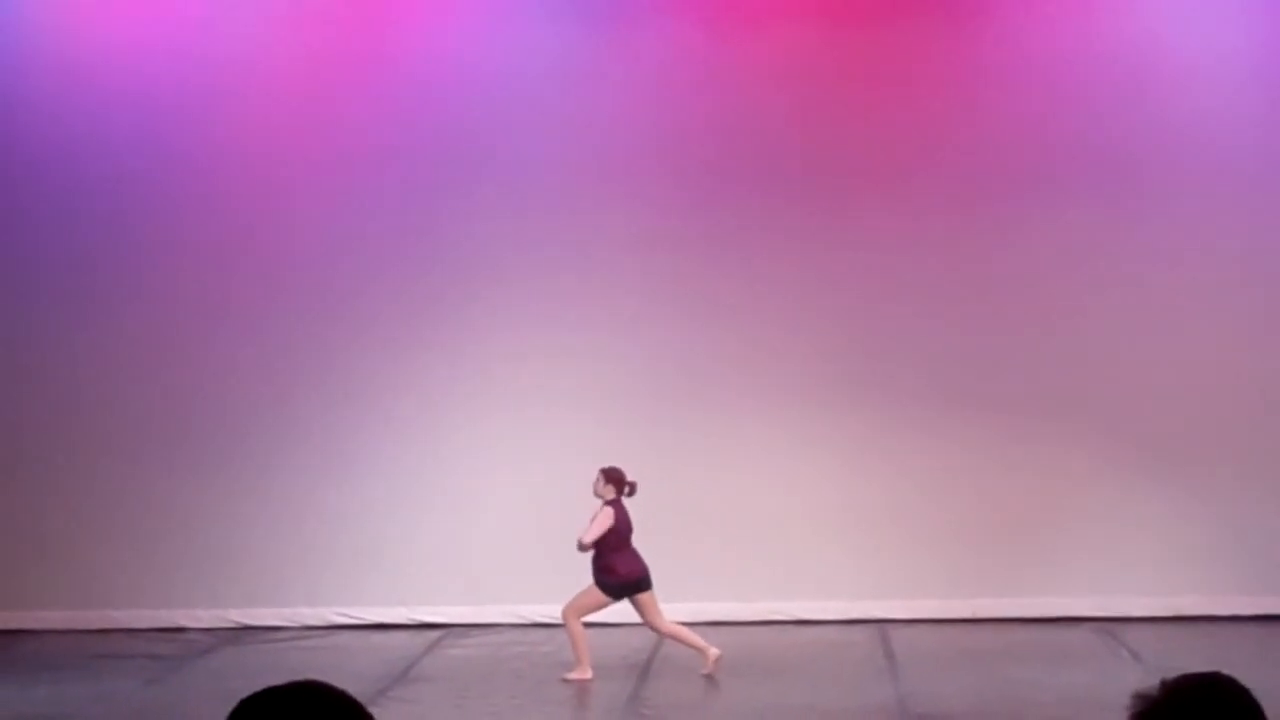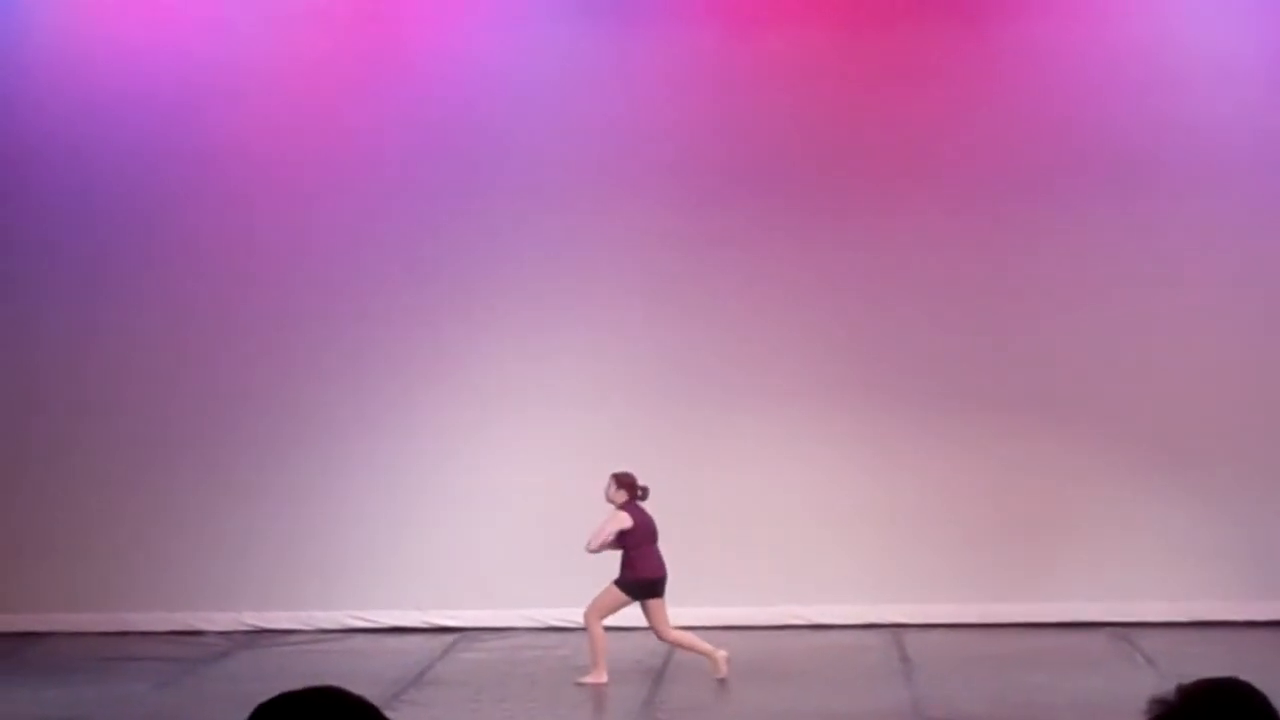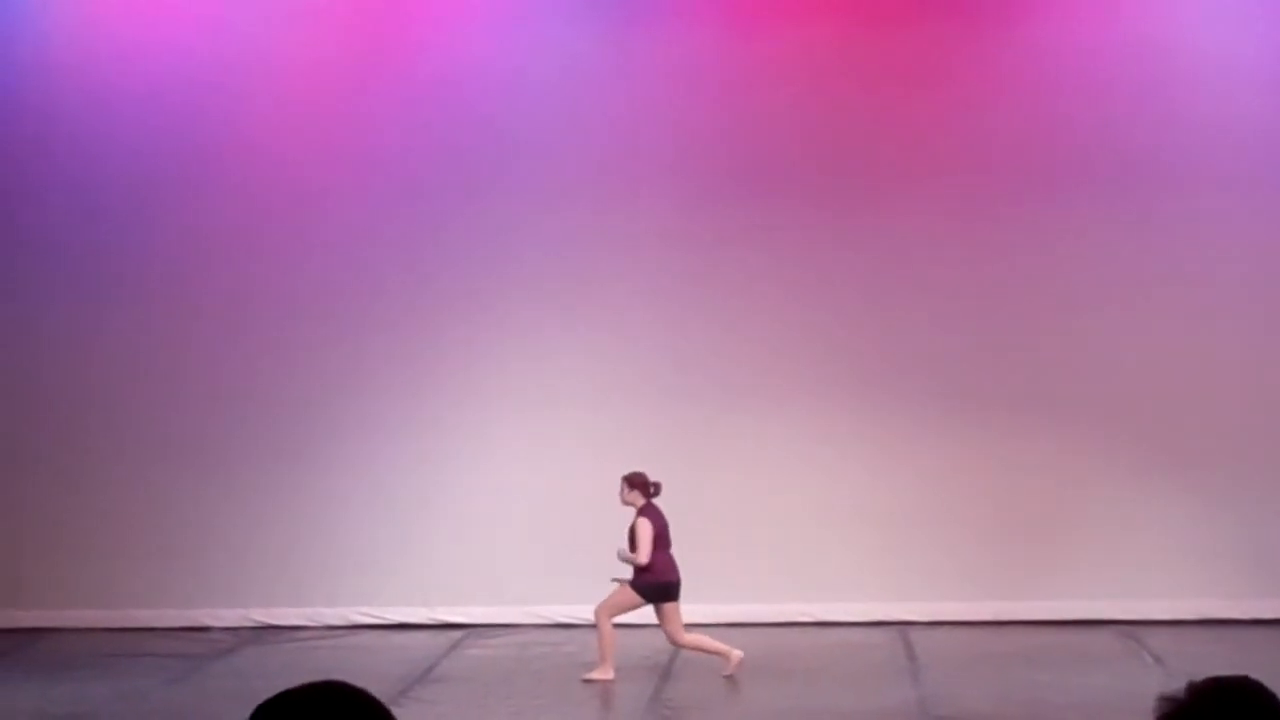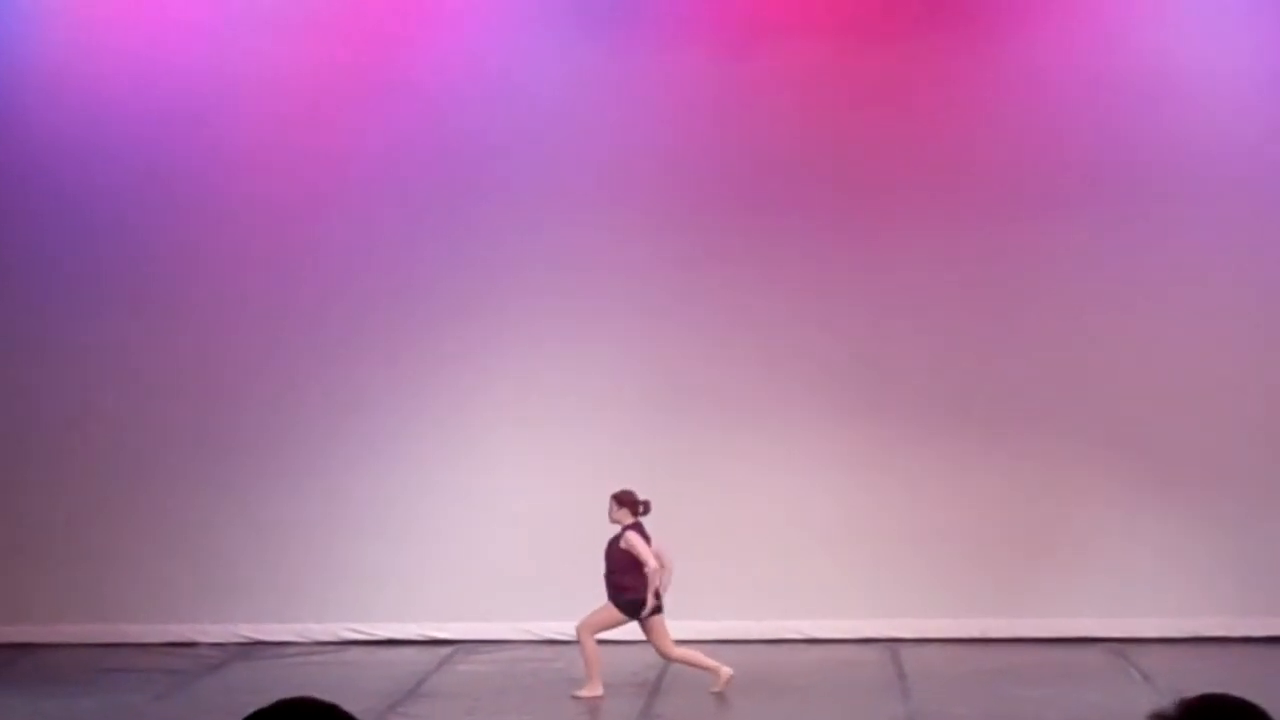
dt=0.3s
person 1, frame 1
left shoulder: (608, 510)
right shoulder: (617, 509)
left elbow: (586, 541)
left wrist: (584, 544)
right wrist: (587, 544)
left hip: (616, 579)
right hip: (637, 573)
left knee: (570, 613)
right knee: (658, 623)
left ankle: (583, 669)
right ankle: (708, 651)
person 1, frame 2
left shoulder: (621, 515)
right shoulder: (635, 511)
left elbow: (592, 546)
left wrist: (604, 543)
right wrist: (609, 542)
left hip: (638, 577)
right hip: (654, 575)
left knee: (592, 615)
right knee: (664, 631)
left ankle: (598, 673)
right ankle: (715, 655)
person 1, frame 3
left shoulder: (642, 519)
right shoulder: (652, 512)
left elbow: (642, 559)
left wrist: (624, 556)
right wrist: (633, 578)
left hip: (653, 581)
right hip: (667, 581)
left knee: (602, 612)
right knee: (678, 637)
left ankle: (605, 669)
right ankle: (731, 653)
person 1, frame 4
left shoulder: (629, 535)
right shoulder: (635, 532)
left elbow: (653, 566)
right elbow: (666, 564)
left wrist: (651, 596)
right wrist: (659, 594)
left hip: (633, 600)
right hip: (639, 599)
left knee: (584, 629)
right knee: (668, 650)
left ankle: (594, 686)
right ankle: (720, 670)
